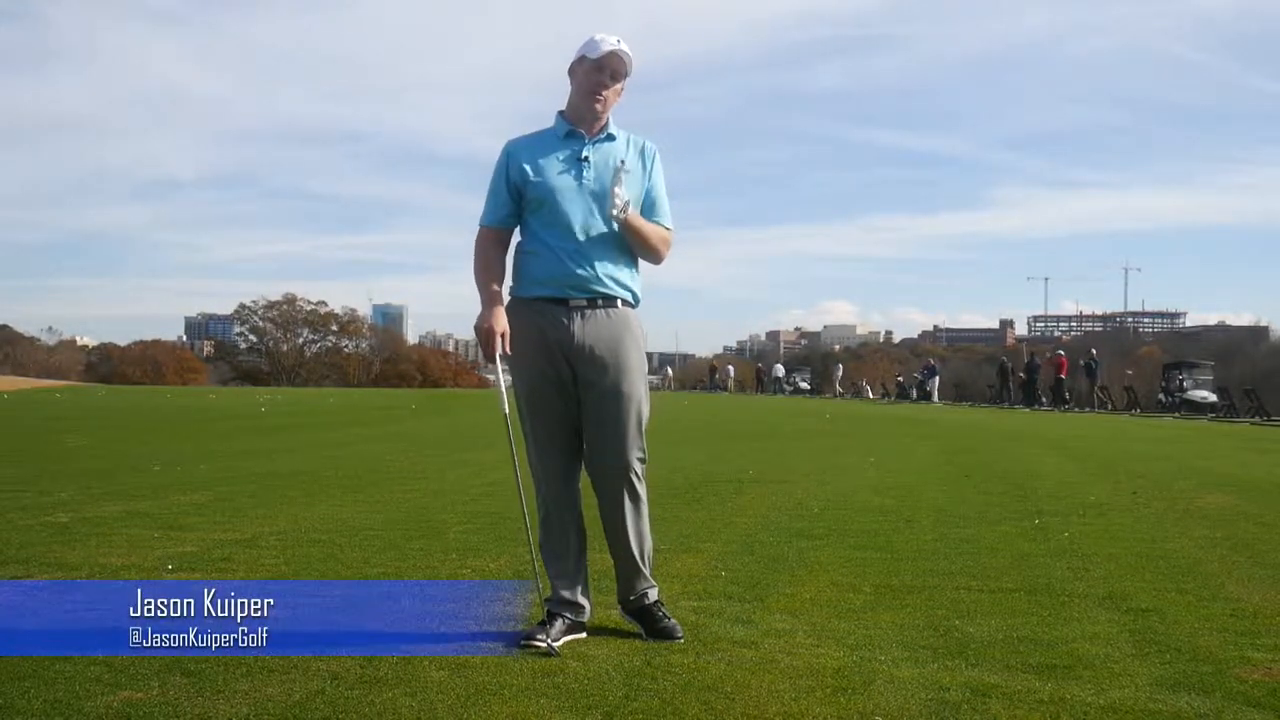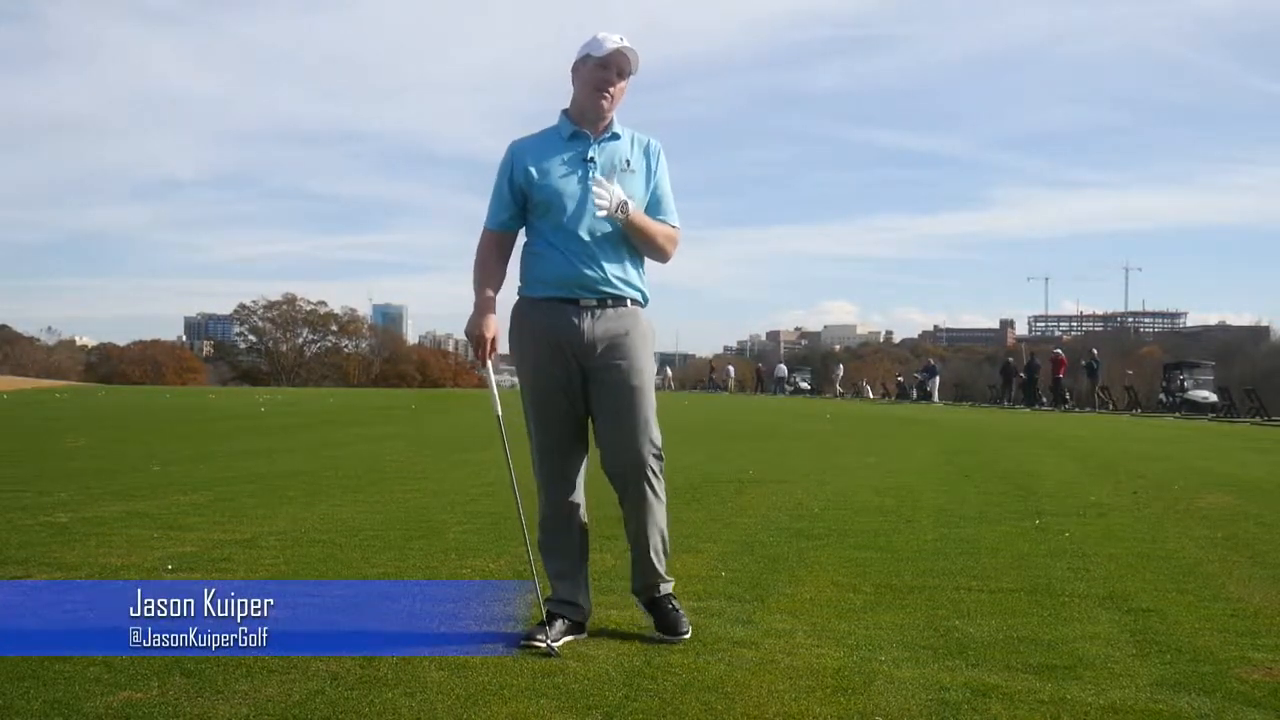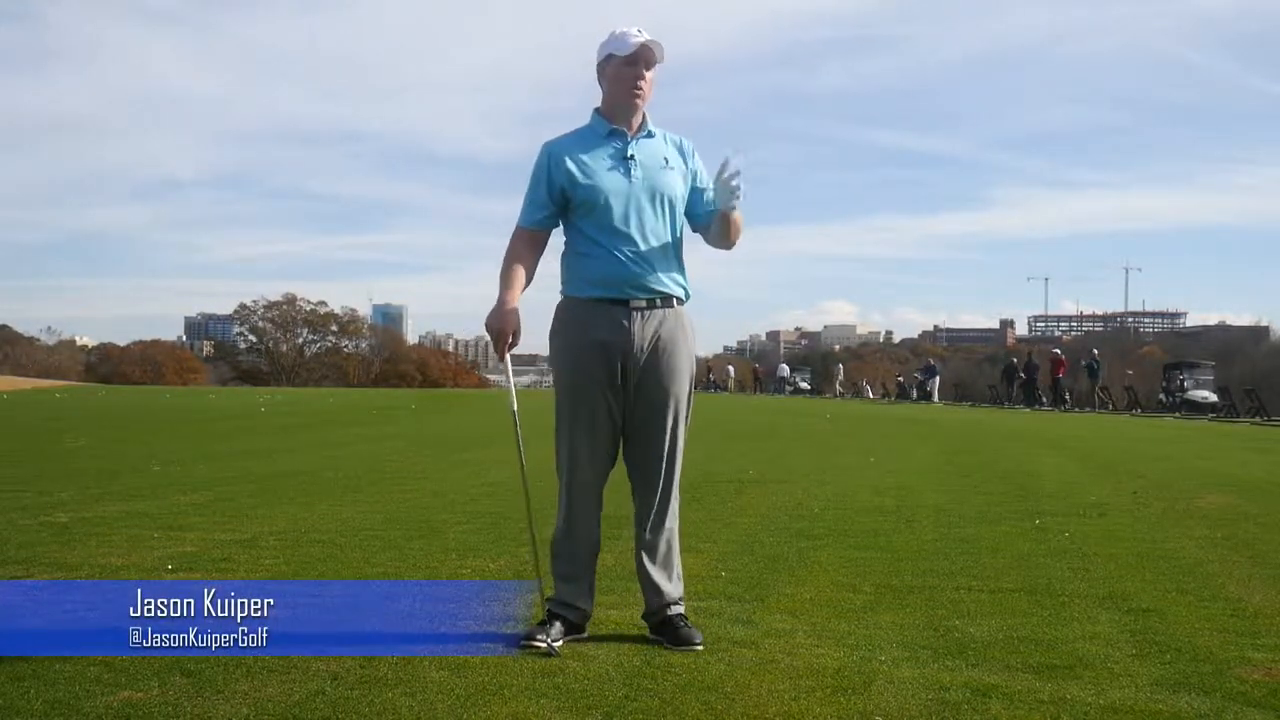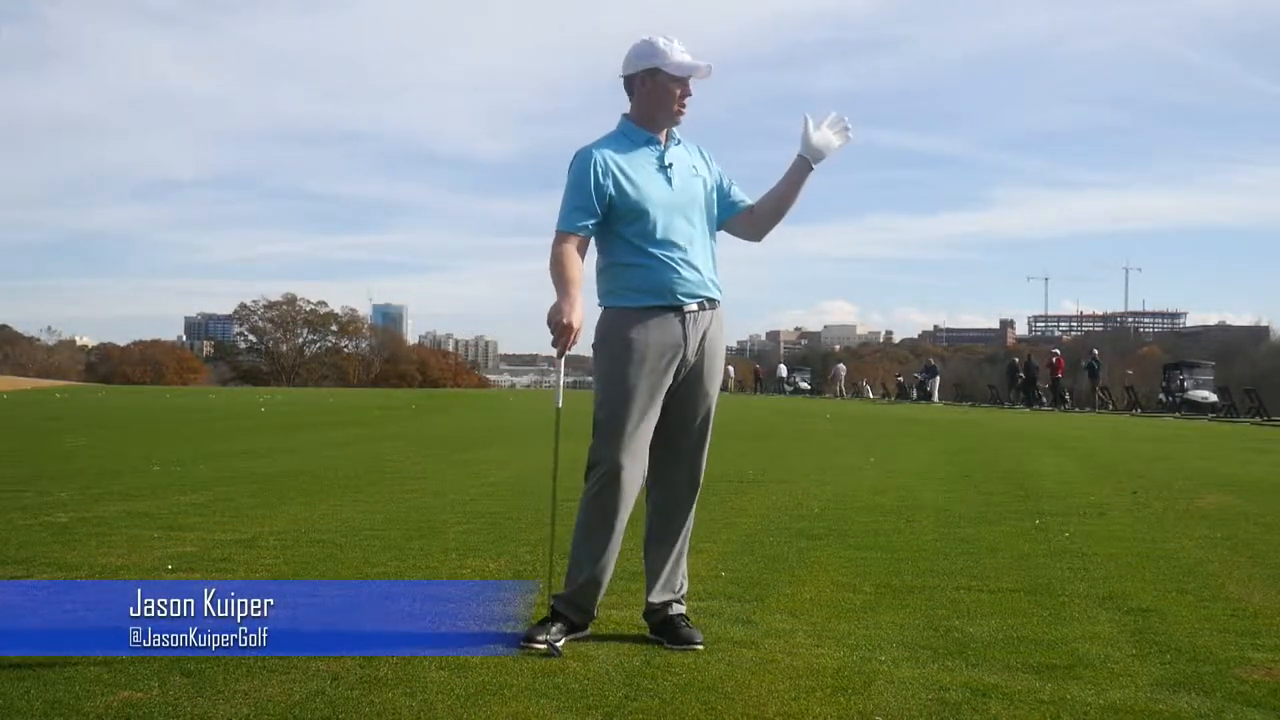
dt=0.5s
person 1, frame 1
left shoulder: (641, 154)
right shoulder: (520, 152)
left elbow: (660, 249)
right elbow: (492, 237)
left wrist: (626, 217)
right wrist: (492, 304)
left hip: (612, 321)
right hip: (536, 321)
left knee: (621, 464)
right knee: (553, 470)
left ankle: (639, 593)
right ankle: (567, 604)
person 1, frame 2
left shoulder: (646, 152)
right shoulder: (525, 153)
left elbow: (667, 246)
right elbow: (496, 239)
left wrist: (625, 213)
right wrist: (485, 306)
left hip: (621, 320)
right hip: (544, 320)
left knee: (637, 460)
right knee: (557, 470)
left ankle: (654, 586)
right ankle: (568, 604)
person 1, frame 3
left shoulder: (679, 152)
right shoulder: (562, 153)
left elbow: (723, 238)
right elbow: (528, 237)
left wrist: (729, 205)
right wrist: (508, 297)
left hip: (664, 323)
right hip: (586, 322)
left knee: (659, 472)
right knee: (579, 470)
left ankle: (666, 603)
right ankle: (569, 605)
person 1, frame 4
left shoulder: (698, 158)
right shoulder: (598, 159)
left elbow: (751, 224)
right elbow: (569, 242)
left wrist: (806, 161)
right wrist: (569, 298)
left hip: (703, 326)
right hip: (637, 327)
left knee: (681, 477)
right knee: (617, 468)
left ankle: (666, 603)
right ankle: (574, 606)
